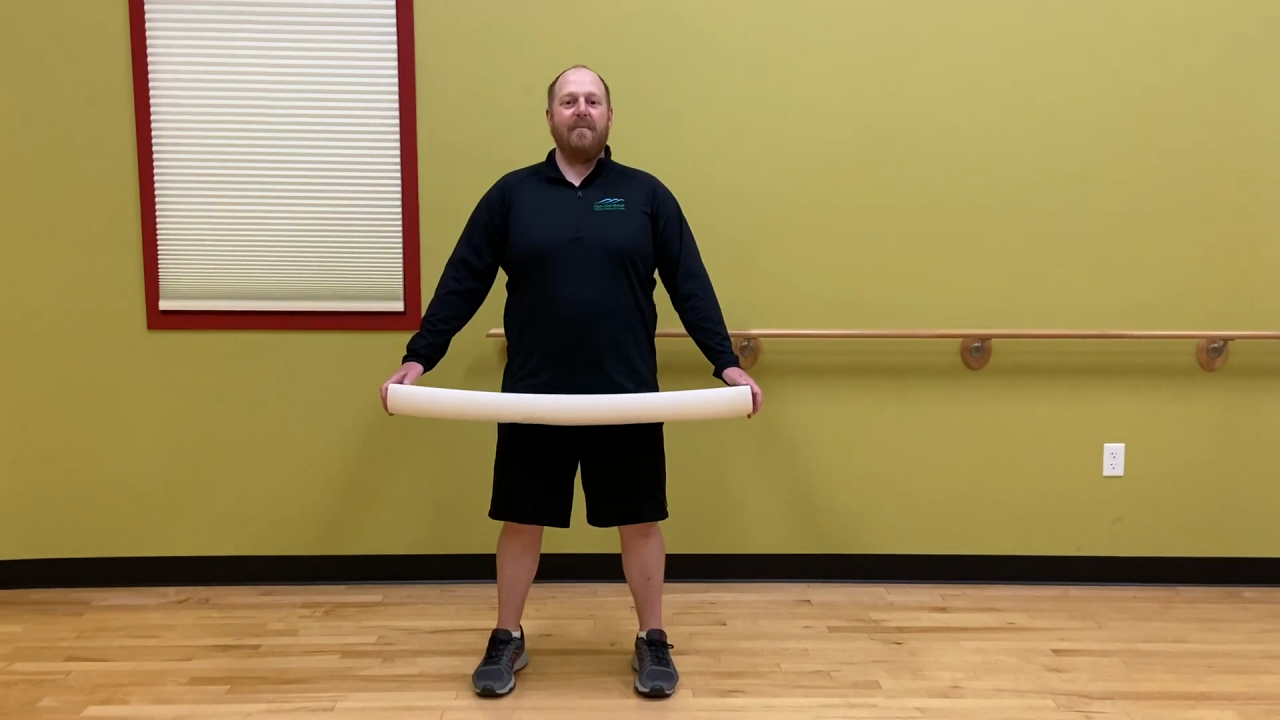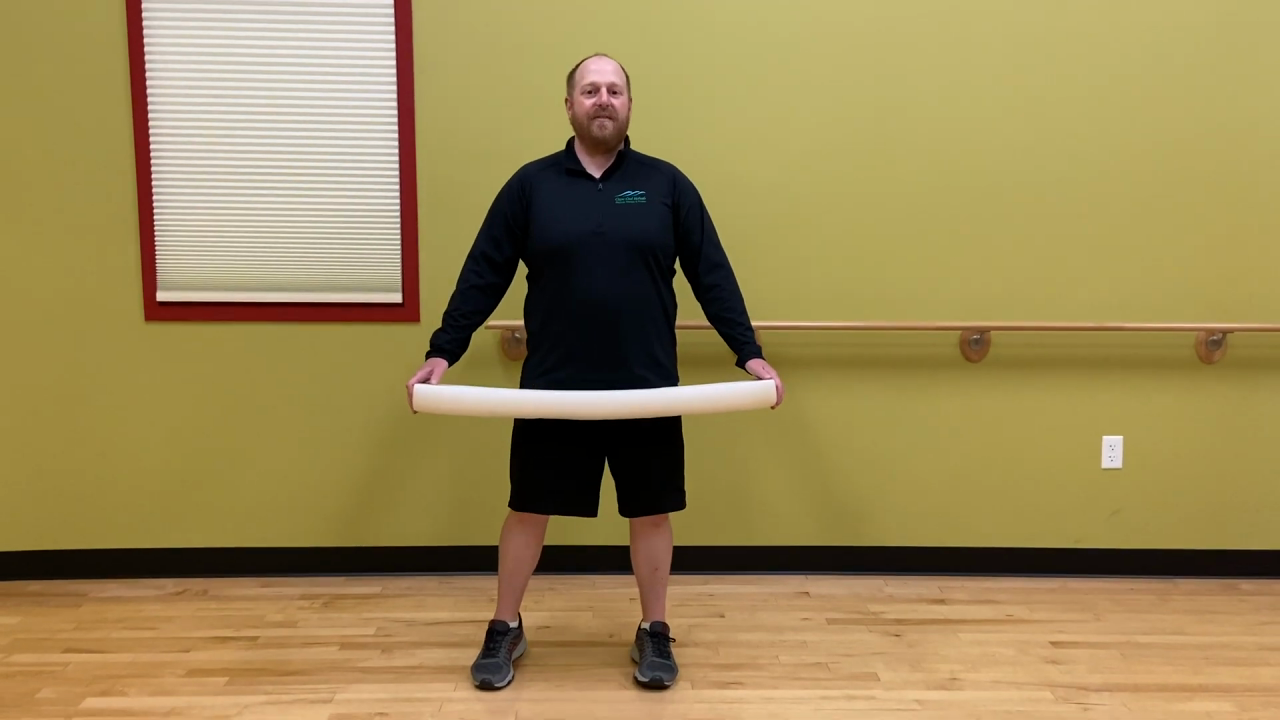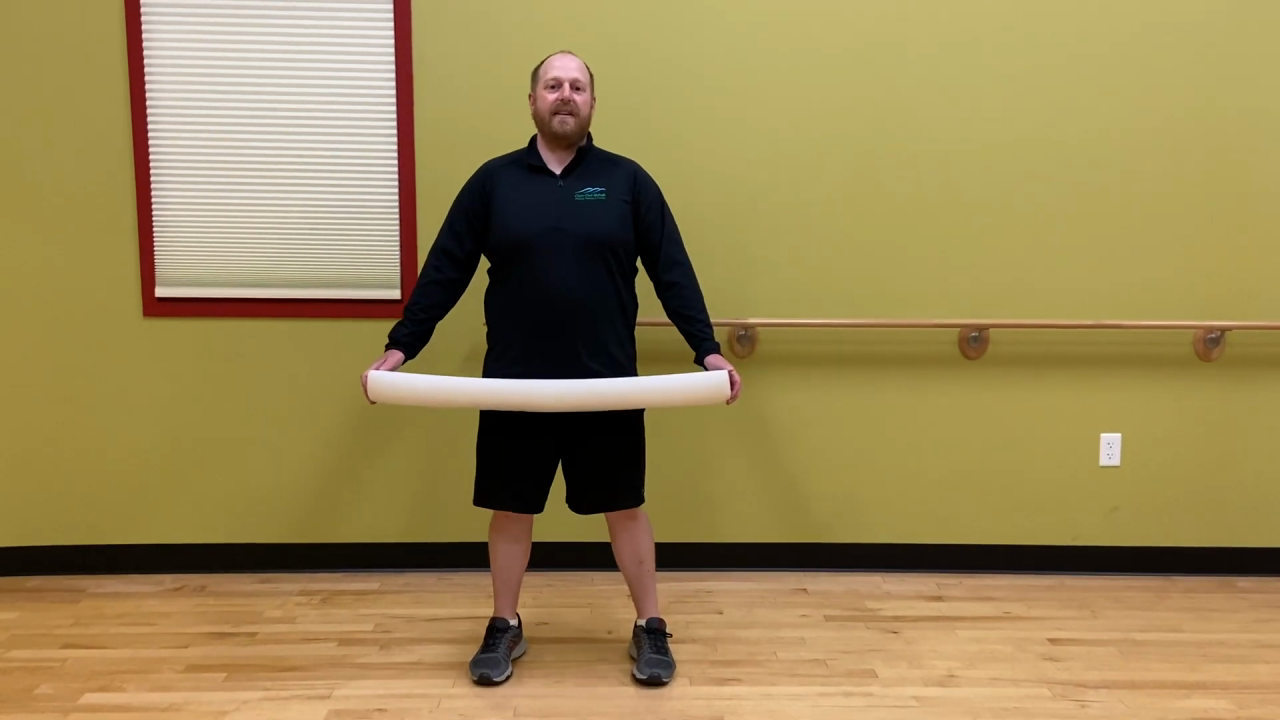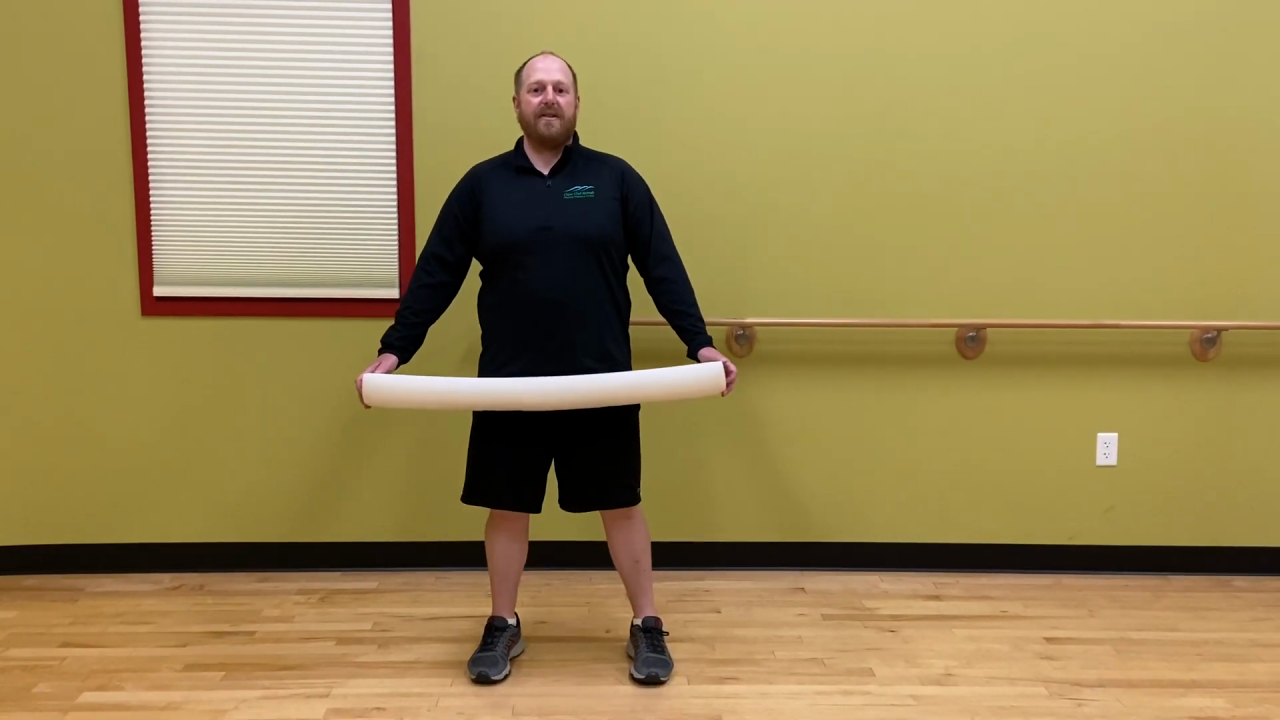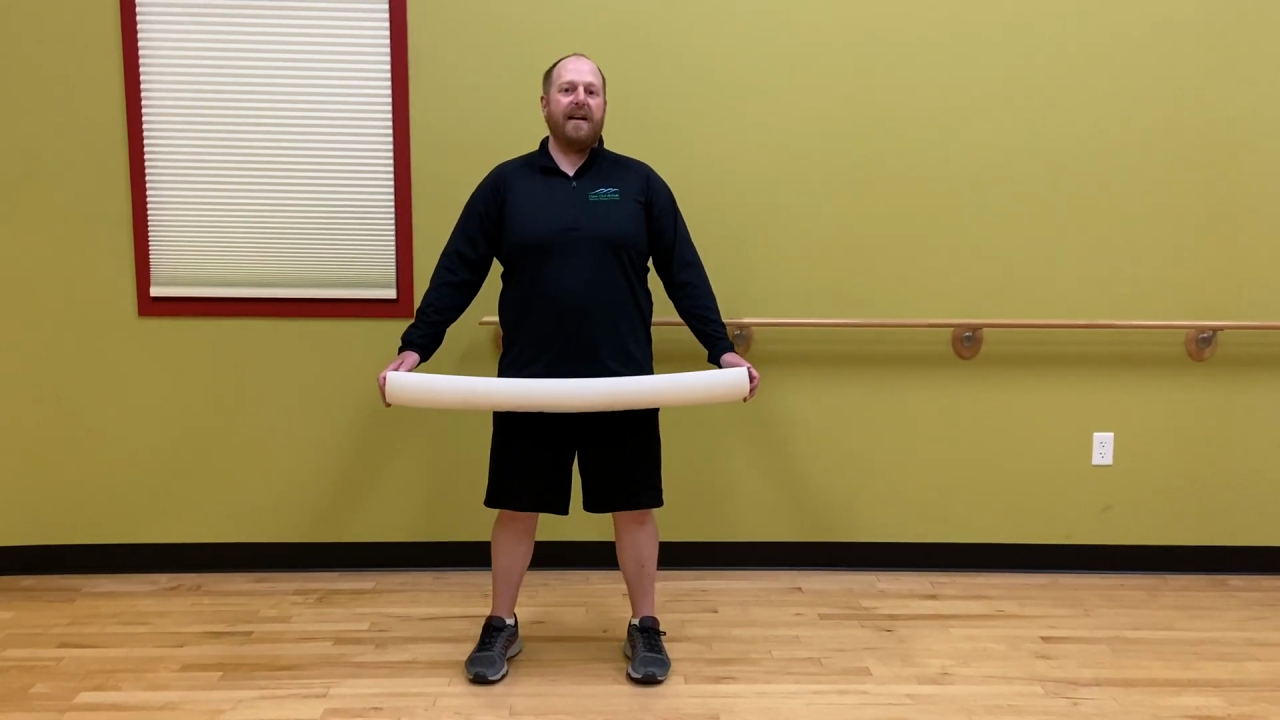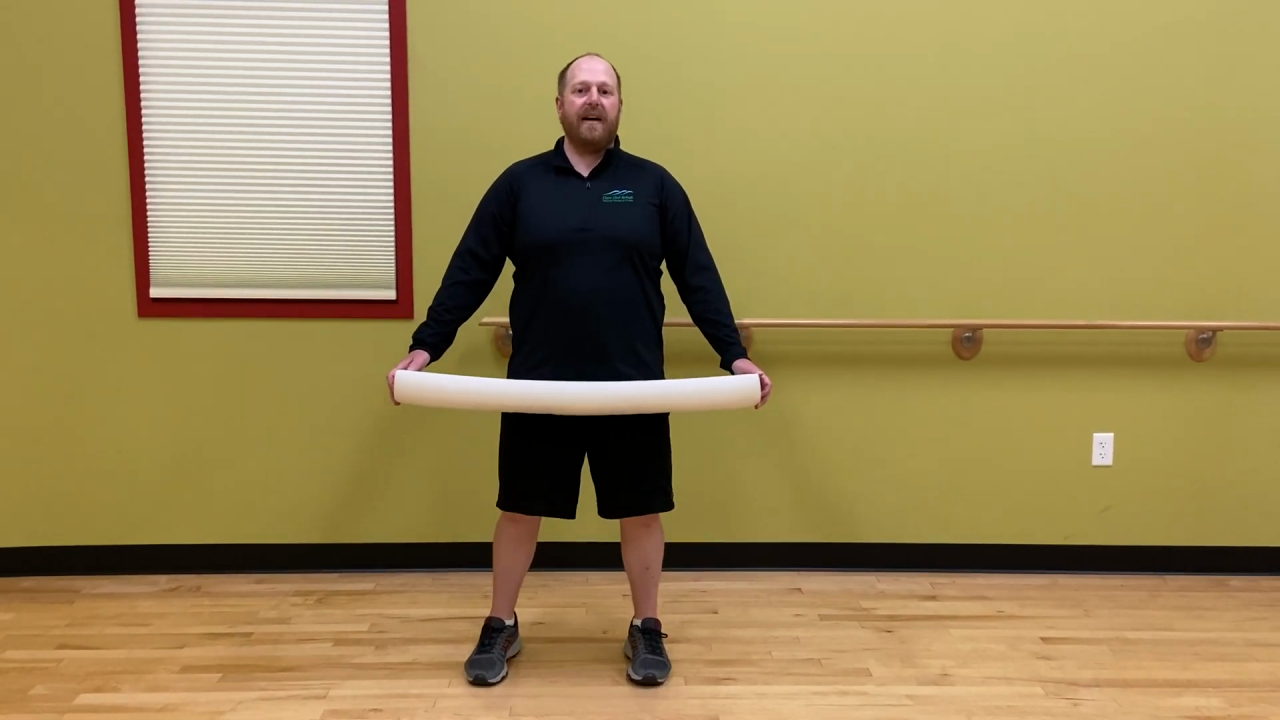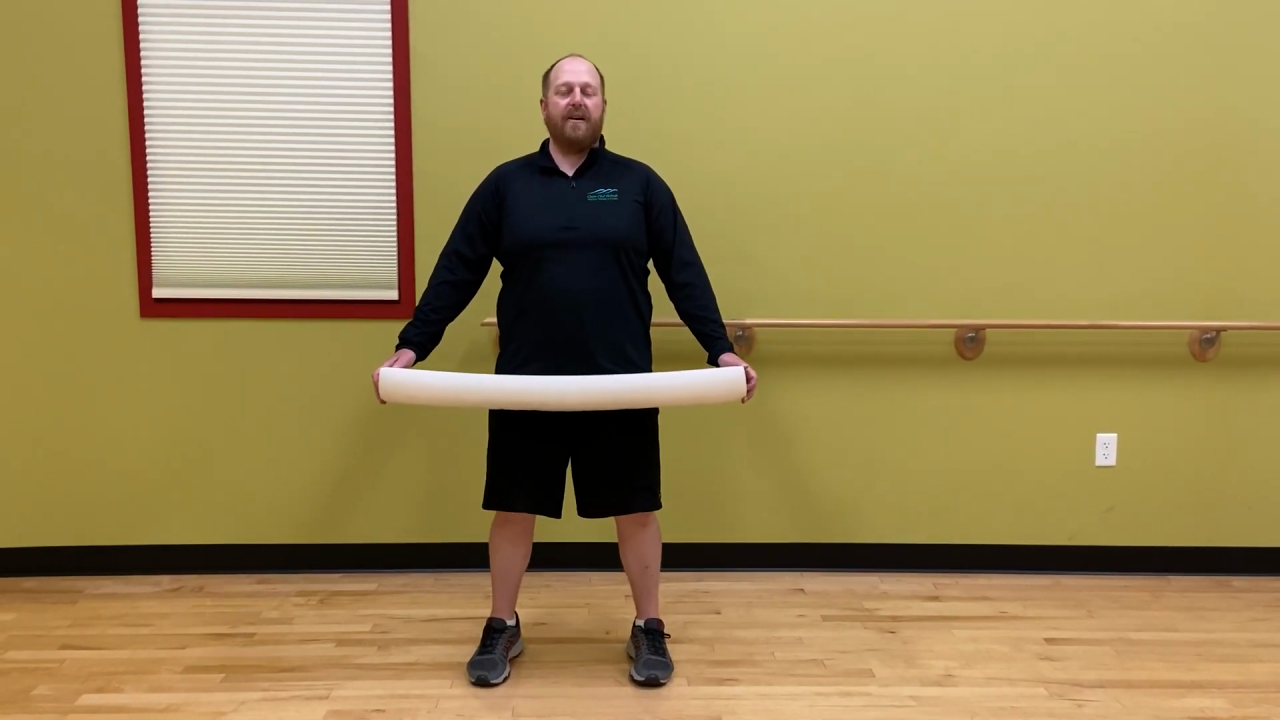
dt=0.7s
person 1, frame 1
left shoulder: (647, 195)
right shoulder: (511, 194)
left elbow: (690, 285)
right elbow: (462, 283)
left wrist: (726, 362)
right wrist: (418, 357)
left hip: (627, 398)
right hip: (533, 400)
left knee: (640, 523)
right knee: (521, 522)
left ankle: (652, 641)
right ankle: (507, 639)
person 1, frame 2
left shoulder: (666, 184)
right shoulder: (530, 185)
left elbow: (711, 275)
right elbow: (483, 275)
left wrist: (749, 353)
right wrist: (442, 352)
left hip: (645, 390)
right hip: (551, 391)
left knee: (651, 514)
right knee: (527, 511)
left ankle: (653, 632)
right ankle: (504, 629)
person 1, frame 3
left shoulder: (627, 181)
right shoulder: (493, 181)
left elbow: (672, 272)
right elbow: (445, 271)
left wrist: (707, 350)
right wrist: (401, 345)
left hip: (607, 385)
right hip: (514, 386)
left knee: (625, 509)
right knee: (511, 509)
left ankle: (650, 628)
right ankle: (504, 627)
person 1, frame 4
left shoulder: (616, 178)
right shoulder: (482, 184)
left elbow: (662, 268)
right elbow: (436, 274)
left wrist: (699, 343)
right wrist: (395, 349)
left hip: (602, 383)
right hip: (510, 386)
left knee: (621, 506)
right knee: (506, 508)
left ankle: (646, 627)
right ankle: (503, 627)
person 1, frame 5
left shoulder: (639, 183)
right shoulder: (505, 184)
left elbow: (683, 273)
right elbow: (457, 273)
left wrist: (721, 349)
right wrist: (415, 346)
left hip: (623, 385)
right hip: (529, 386)
left knee: (634, 508)
right knee: (516, 509)
left ankle: (644, 627)
right ankle: (501, 626)
person 1, frame 6
left shoulder: (654, 185)
right shoulder: (519, 183)
left elbow: (697, 277)
right elbow: (469, 272)
left wrist: (734, 354)
right wrist: (425, 346)
left hip: (632, 388)
right hip: (536, 388)
left knee: (640, 512)
right knee: (520, 510)
left ankle: (645, 629)
right ankle: (500, 627)
person 1, frame 7
left shoulder: (640, 183)
right shoulder: (506, 184)
left elbow: (684, 274)
right elbow: (456, 273)
left wrist: (720, 349)
right wrist: (412, 344)
right hip: (526, 386)
left knee: (636, 511)
right knee: (514, 510)
left ankle: (648, 629)
right ankle: (502, 627)
